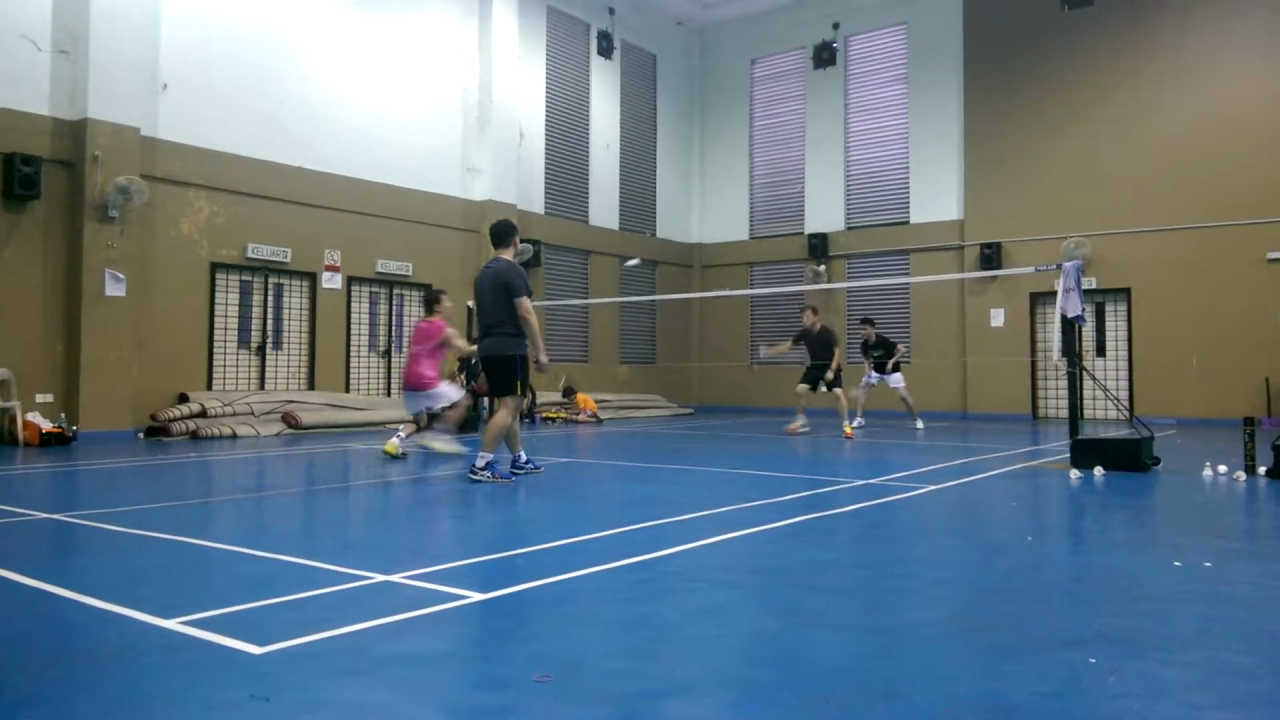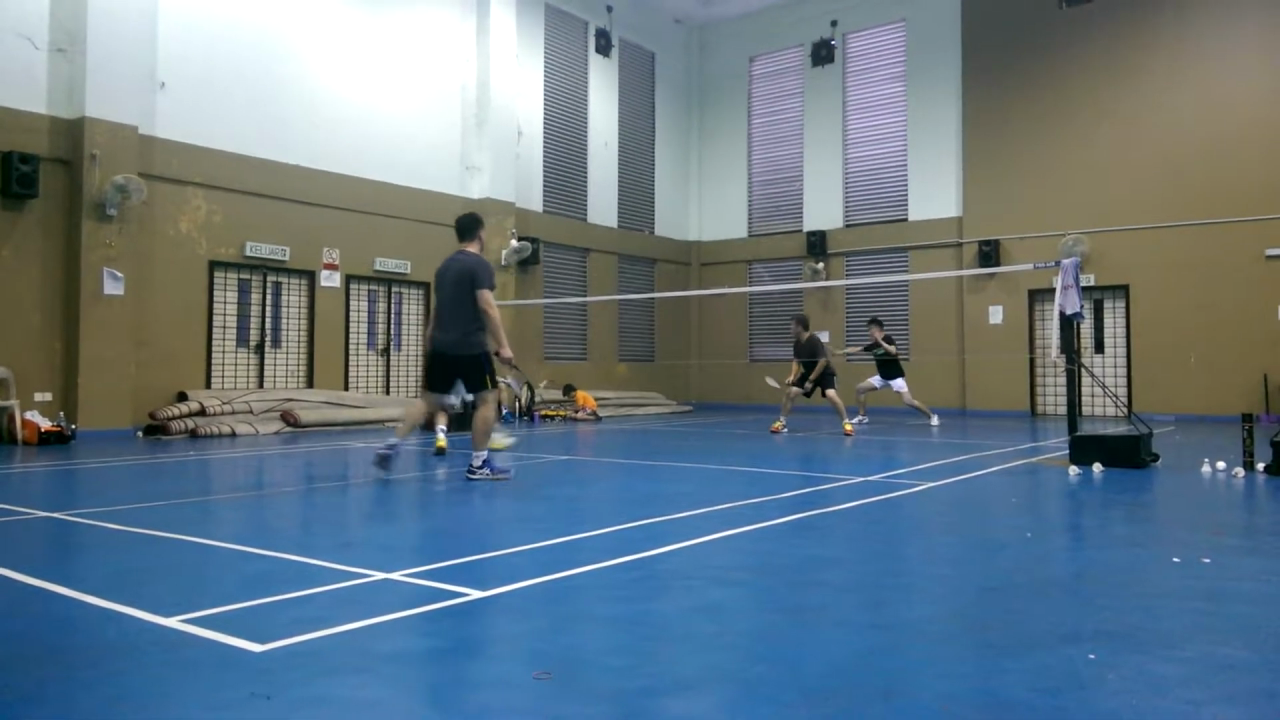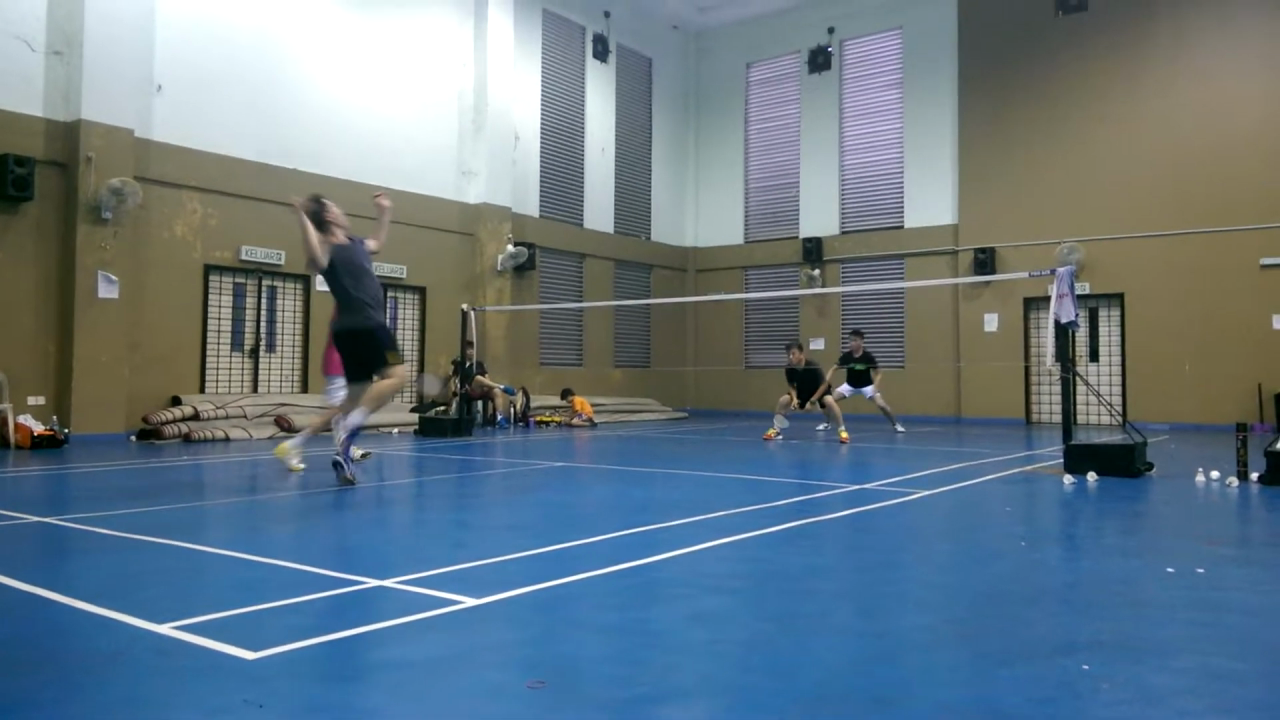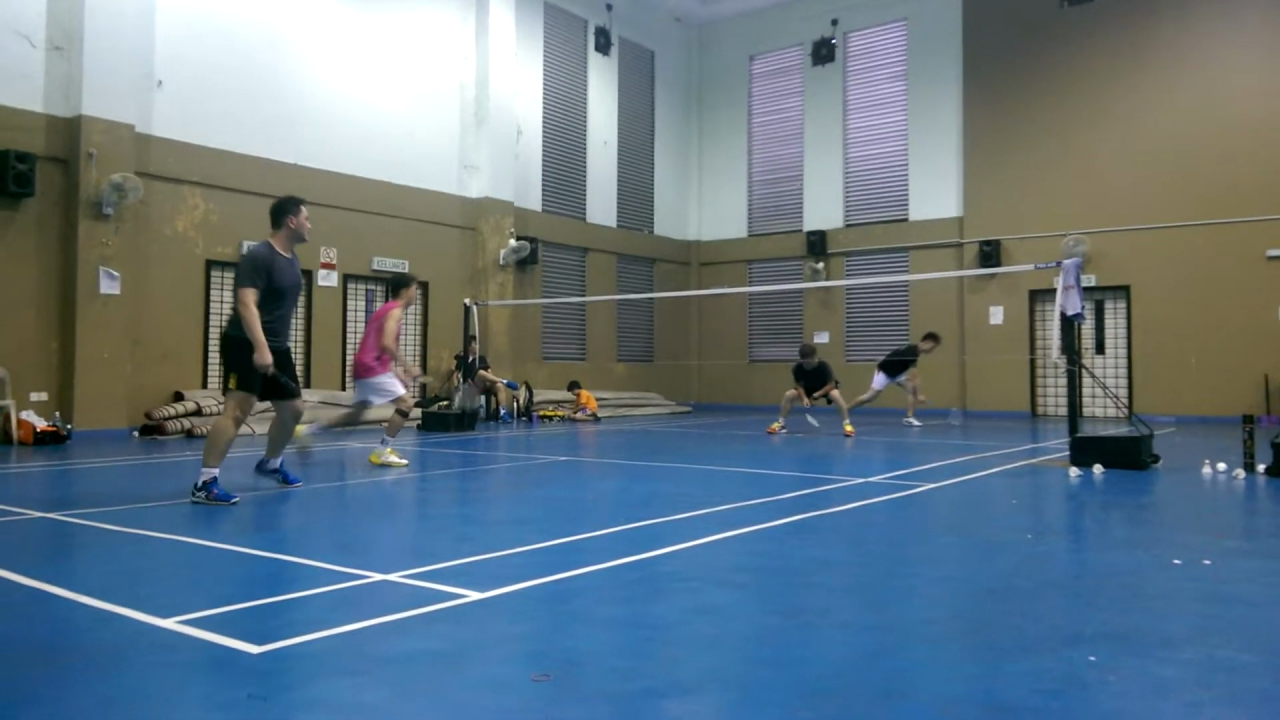
dt=0.7s
person 1, frame 1
left shoulder: (483, 273)
right shoulder: (512, 270)
right elbow: (526, 314)
right wrist: (540, 350)
left hip: (489, 349)
right hip: (509, 349)
left knee: (508, 406)
right knee: (508, 407)
left ankle: (519, 459)
right ankle: (481, 465)
person 1, frame 2
left shoulder: (445, 266)
right shoulder: (479, 265)
right elbow: (487, 307)
right wrist: (503, 346)
left hip: (440, 345)
right hip: (468, 347)
left knee: (430, 401)
right knee: (487, 400)
left ankle: (392, 446)
right ankle: (479, 464)
person 1, frame 3
left shoulder: (352, 245)
right shoulder: (331, 249)
left elbow: (377, 243)
right elbow: (317, 261)
left wrist: (384, 213)
right wrist: (304, 217)
left hip: (352, 330)
right hip: (365, 327)
left knee: (356, 394)
right knee: (397, 376)
left ankle: (343, 452)
right ankle: (351, 423)
person 1, frame 4
left shoulder: (292, 260)
right shoulder: (258, 257)
right elbow: (245, 304)
right wrist: (260, 348)
left hip: (276, 349)
right hip: (245, 347)
left knee: (292, 410)
right knee: (236, 410)
left ankle: (271, 464)
right ankle: (205, 482)
